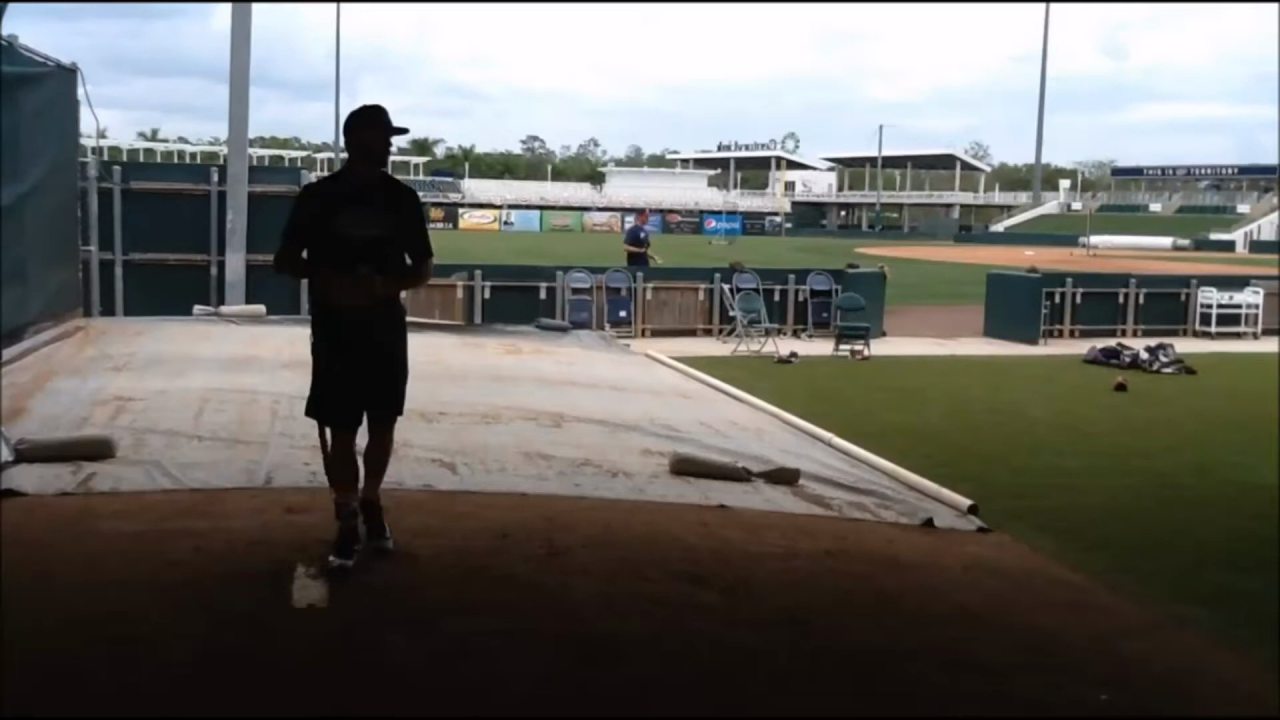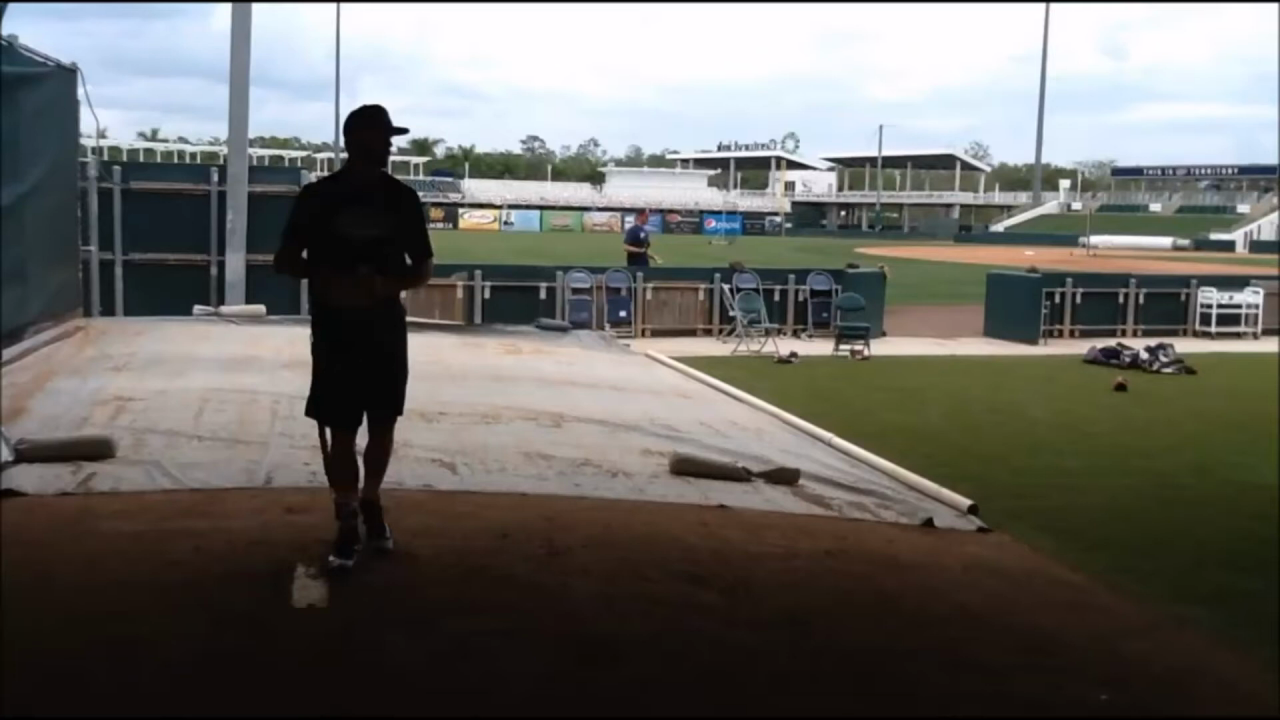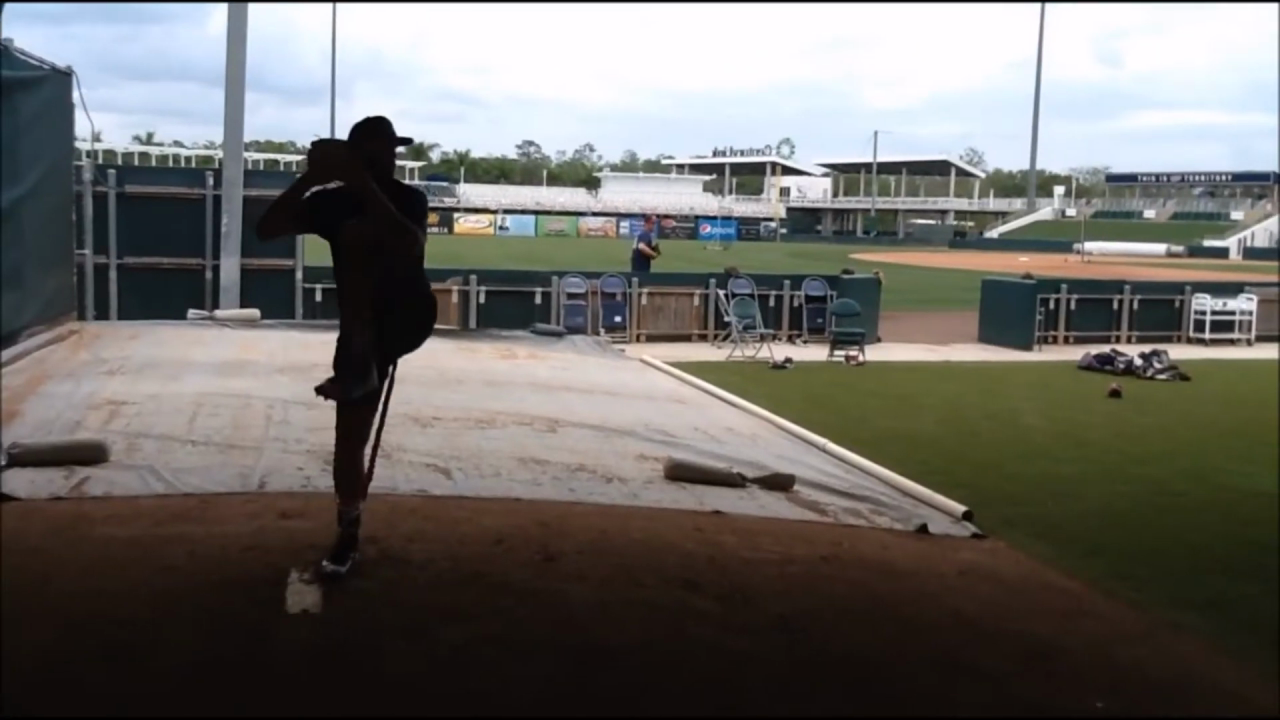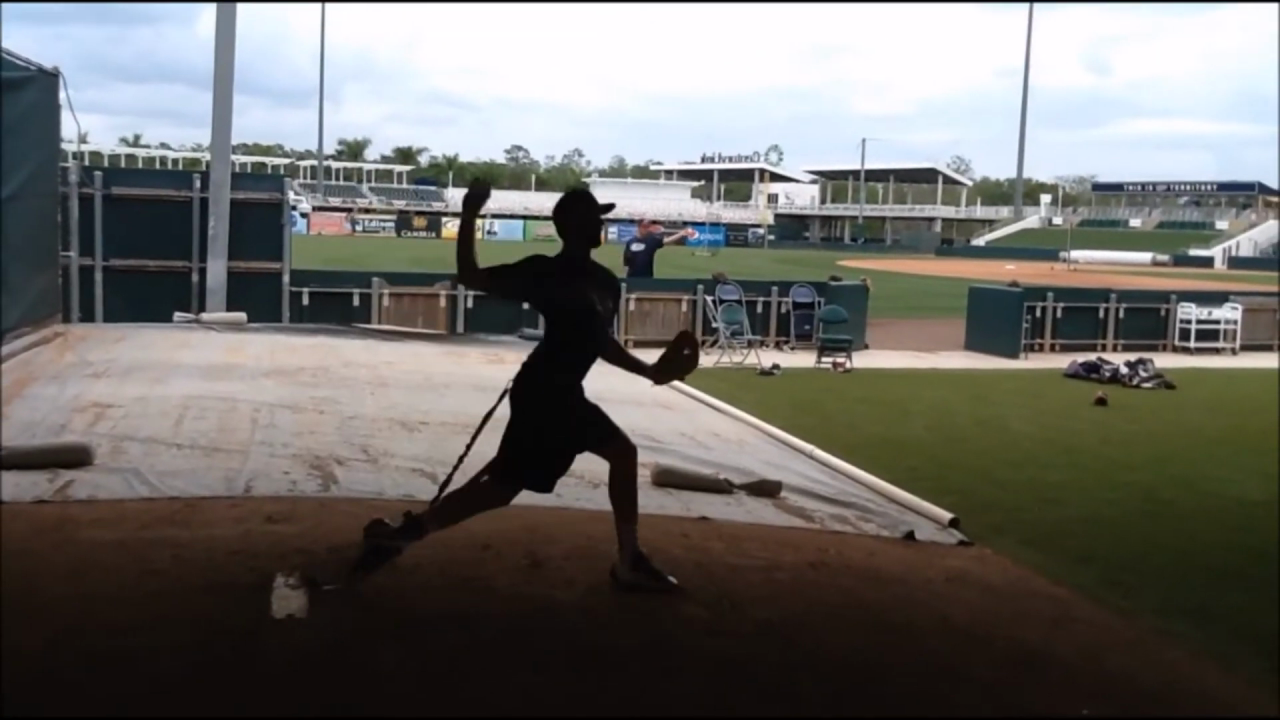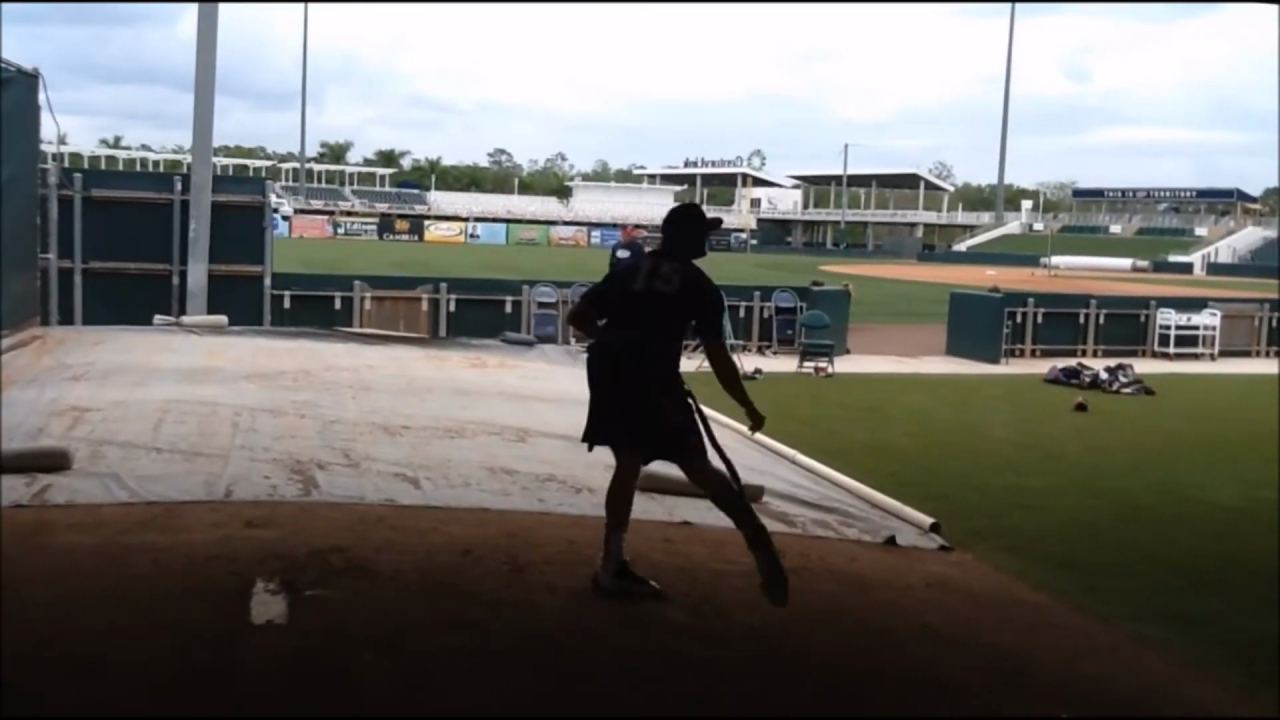
dt=0.7s
person 1, frame 1
left shoulder: (402, 197)
right shoulder: (318, 196)
left elbow: (422, 267)
right elbow: (285, 260)
left wrist: (386, 285)
right wrist: (329, 281)
left hip: (386, 330)
right hip: (334, 331)
left knee: (383, 426)
right knee: (340, 430)
left ankle: (371, 500)
right ankle: (347, 523)
person 1, frame 2
left shoulder: (402, 197)
right shoulder: (318, 196)
left elbow: (423, 267)
right elbow: (285, 260)
left wrist: (387, 285)
right wrist: (329, 281)
left hip: (386, 330)
right hip: (335, 331)
left knee: (383, 428)
right knee: (340, 431)
left ankle: (371, 501)
right ankle: (347, 523)
person 1, frame 3
left shoulder: (407, 198)
right shoulder: (330, 202)
left elbow: (413, 250)
right elbow: (266, 230)
left wrist: (365, 189)
right wrist: (307, 182)
left hip: (406, 313)
right hip: (361, 329)
left knee: (364, 274)
right knee: (349, 431)
left ankle: (360, 370)
right ankle: (348, 532)
person 1, frame 4
left shoulder: (603, 281)
right shoulder: (544, 270)
left elbow: (600, 342)
right elbow: (470, 277)
left wrist: (649, 371)
right wrist: (469, 214)
left hip: (563, 390)
right hip: (543, 393)
left knee: (623, 454)
right knee: (500, 488)
left ankle: (630, 560)
right ankle: (400, 533)
person 1, frame 5
left shoulder: (627, 270)
right shoulder: (699, 286)
left elbow: (580, 316)
right elbow: (718, 356)
right wrist: (748, 406)
left hip: (608, 366)
right hip: (654, 375)
left knee: (629, 462)
right knee: (698, 468)
left ankle: (612, 568)
right ankle: (755, 537)
